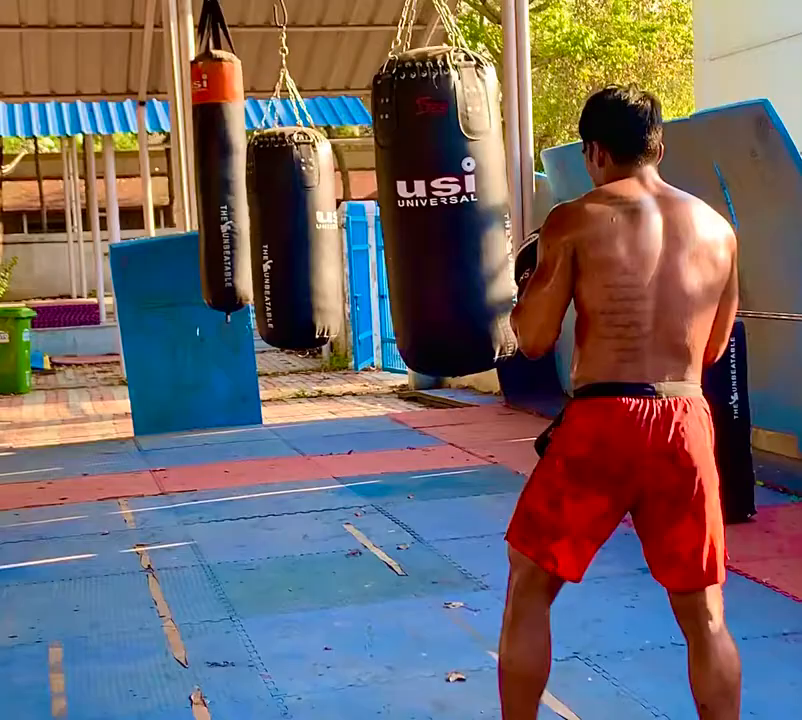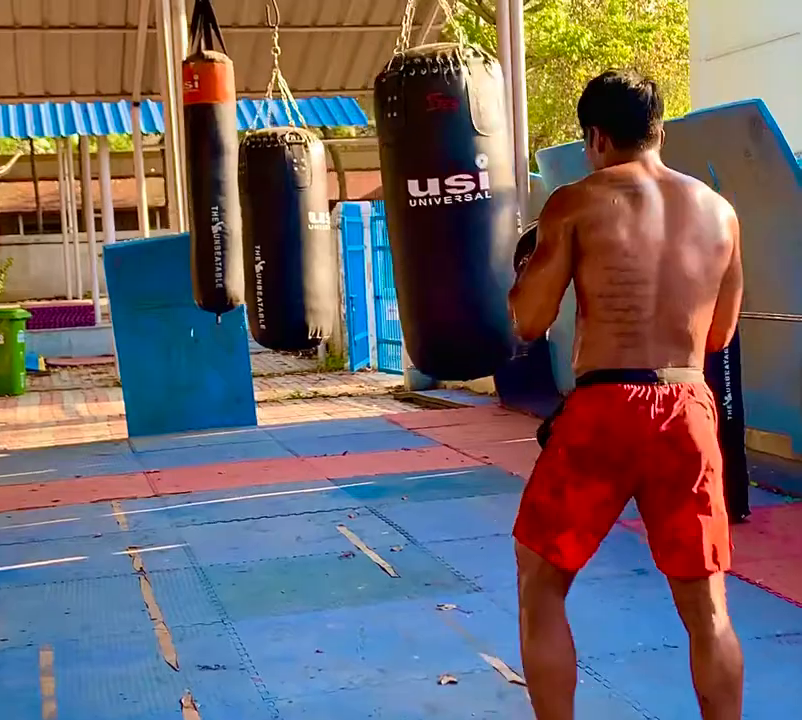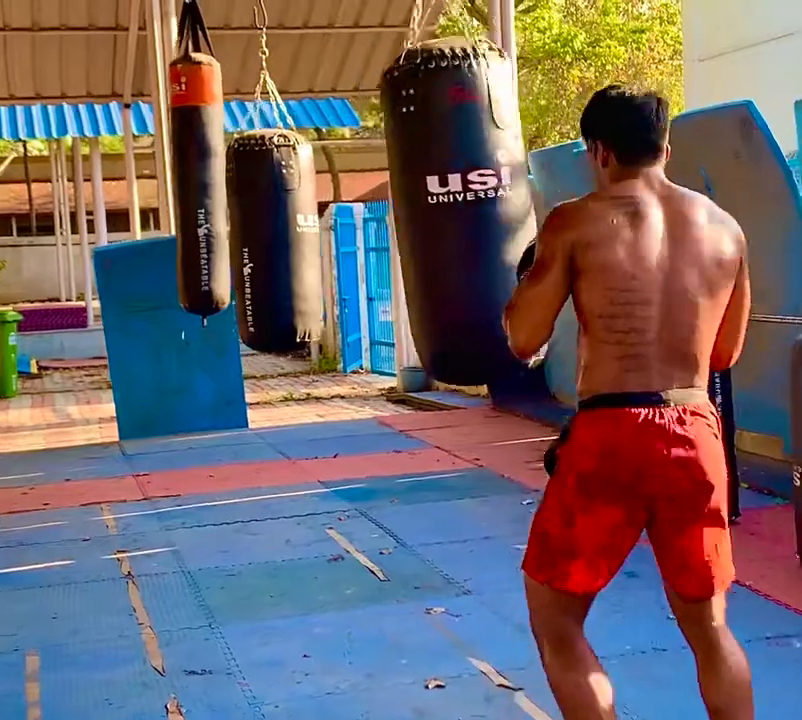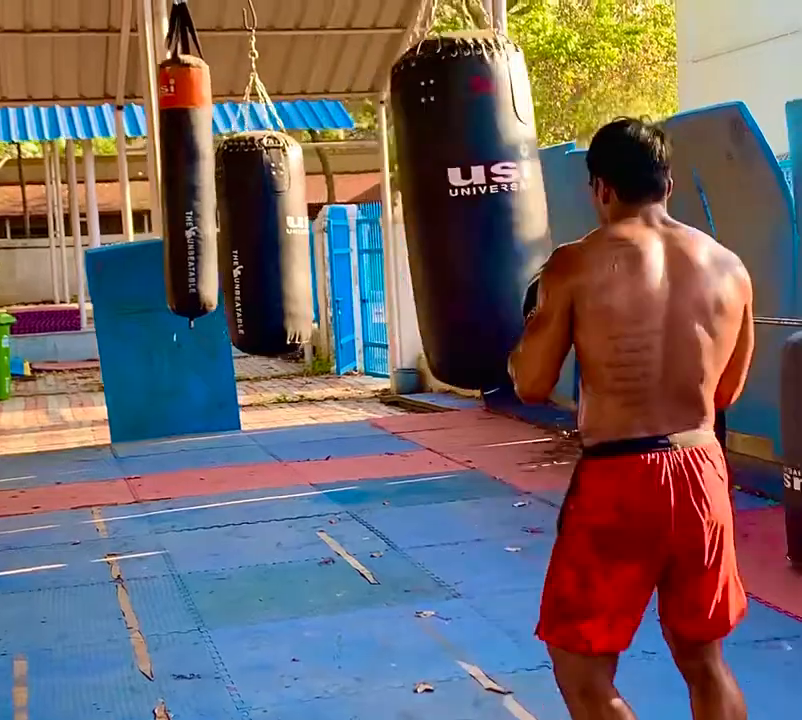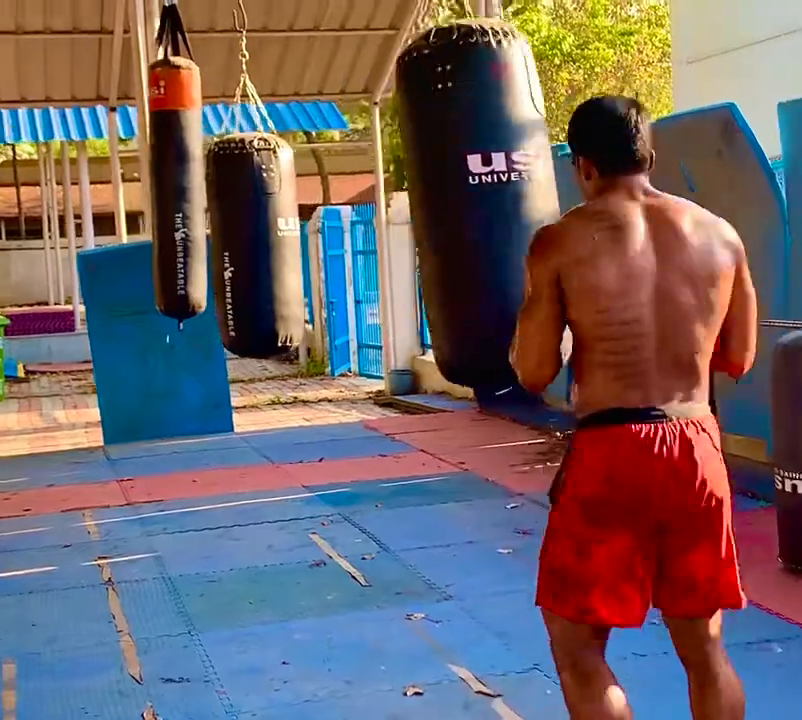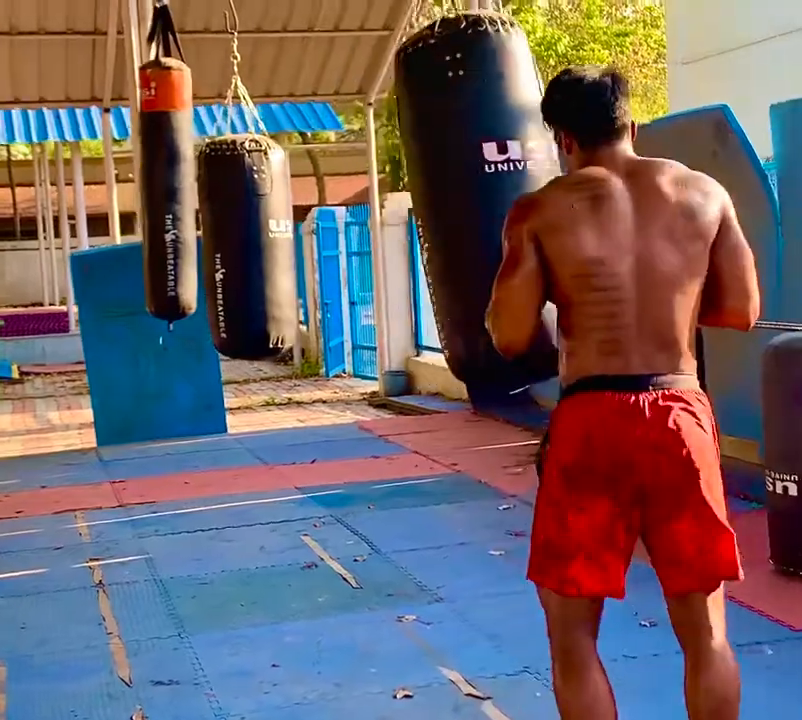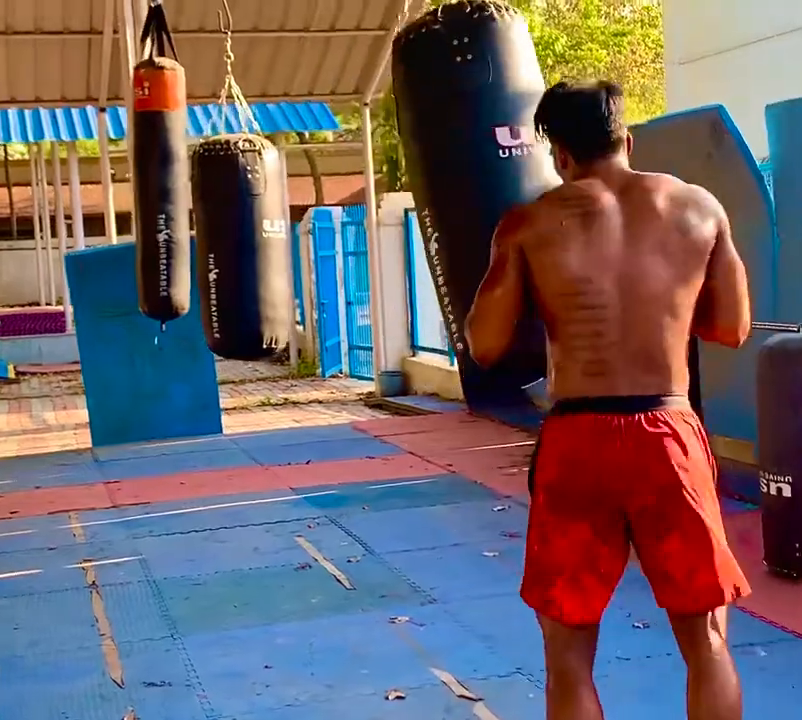
dt=0.1s
person 1, frame 1
left shoulder: (576, 219)
right shoulder: (716, 226)
left elbow: (533, 339)
right elbow: (713, 348)
left wrist: (524, 292)
left hip: (603, 423)
right hip: (685, 424)
left knee: (528, 589)
right knee: (703, 614)
person 1, frame 2
left shoulder: (576, 202)
right shoulder: (718, 211)
left elbow: (530, 321)
right elbow: (719, 335)
left wrist: (525, 270)
left hip: (604, 411)
right hip: (688, 411)
left knee: (540, 589)
right knee: (706, 607)
person 1, frame 3
left shoulder: (573, 221)
right shoulder: (724, 229)
left elbow: (523, 340)
right elbow: (726, 352)
left wrist: (522, 287)
left hip: (609, 438)
right hip: (693, 436)
left knee: (555, 620)
right knee: (707, 623)
person 1, frame 4
left shoulder: (573, 266)
right shoulder: (728, 266)
left elbow: (531, 386)
right elbow: (727, 390)
left wrist: (536, 321)
left hip: (616, 481)
right hip: (699, 475)
right knee: (703, 659)
person 1, frame 5
left shoulder: (559, 241)
right shoulder: (714, 233)
left elbow: (533, 372)
right elbow: (738, 358)
left wrist: (561, 307)
left hip: (609, 454)
right hip: (694, 448)
left knee: (578, 649)
right knee: (704, 644)
person 1, frame 6
left shoulder: (539, 209)
right shoulder: (703, 193)
left elbow: (511, 337)
right elbow: (743, 312)
left wrist: (506, 280)
left hip: (592, 424)
right hip: (680, 419)
left knee: (571, 631)
right knee: (703, 624)
person 1, frame 7
left shoulder: (527, 226)
right shoulder: (698, 208)
left elbow: (486, 347)
right elbow: (732, 332)
left wrist: (501, 277)
left hip: (578, 447)
right hip: (669, 443)
left knee: (568, 655)
right knee: (704, 636)
